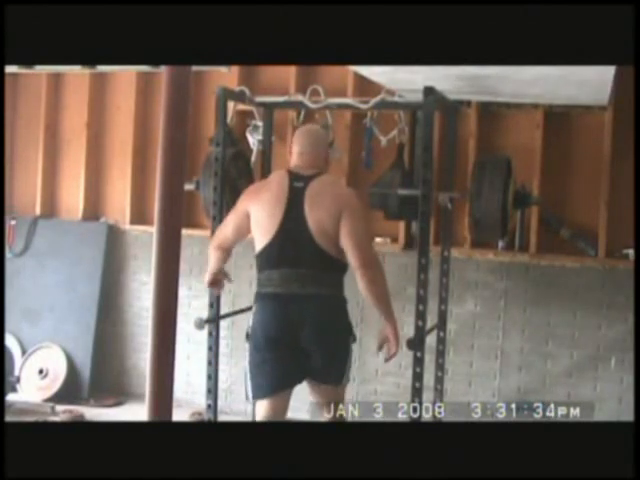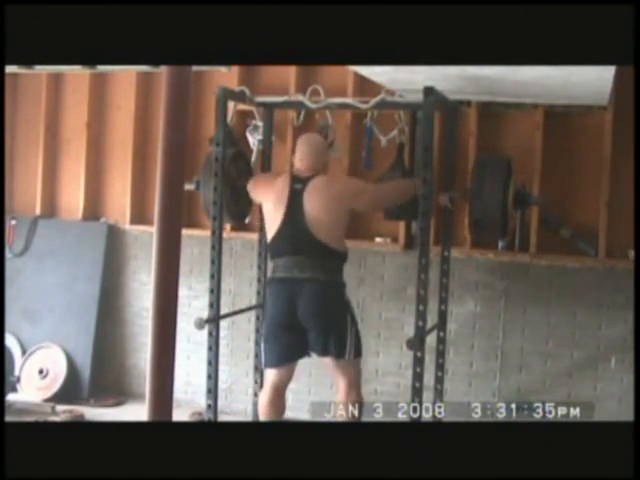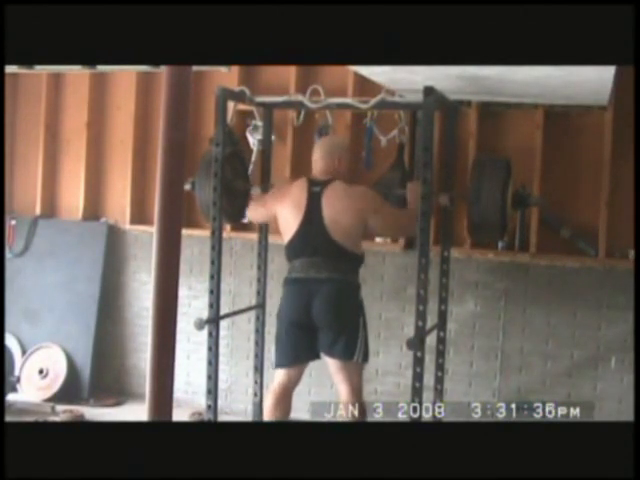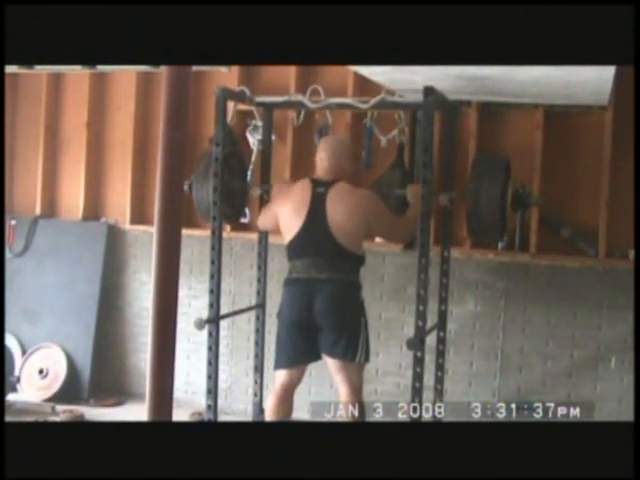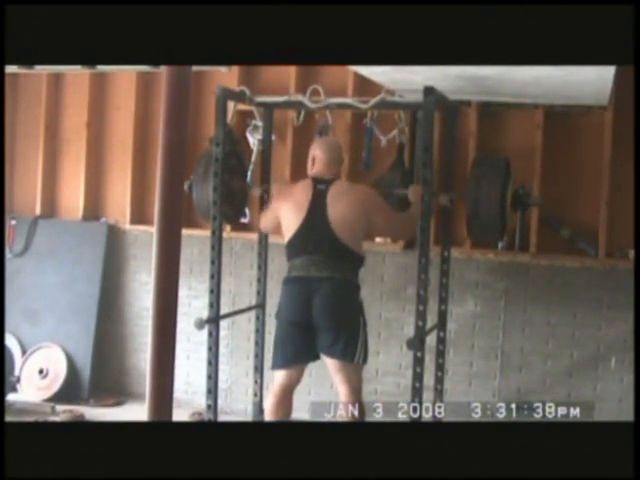
dt=1s
person 1, frame 1
left shoulder: (259, 193)
right shoulder: (342, 198)
left elbow: (220, 243)
right elbow: (365, 264)
left wrist: (213, 272)
right wrist: (388, 320)
left hip: (272, 311)
right hip: (324, 312)
left knee: (268, 414)
right knee: (331, 405)
person 1, frame 2
left shoulder: (271, 187)
right shoulder: (339, 189)
left elbow: (253, 184)
right elbow: (390, 194)
right wrist: (413, 184)
left hip: (280, 292)
right hip: (323, 293)
left knee: (274, 381)
right knee: (348, 381)
person 1, frame 3
left shoulder: (286, 194)
right shoulder: (357, 198)
left elbow: (253, 212)
right elbow: (403, 227)
right wrist: (415, 201)
left hip: (296, 294)
right hip: (338, 296)
left knee: (283, 381)
right knee: (349, 388)
person 1, frame 4
left shoulder: (287, 194)
right shoulder: (361, 200)
left elbow: (263, 222)
right elbow: (403, 233)
right wrist: (416, 203)
left hip: (296, 294)
right hip: (339, 296)
left knee: (284, 382)
right knee: (350, 388)
person 1, frame 5
left shoulder: (287, 194)
right shoulder: (360, 196)
left elbow: (265, 225)
right elbow: (404, 230)
right wrist: (417, 201)
left hip: (295, 293)
right hip: (338, 295)
left knee: (283, 382)
right knee: (349, 387)
